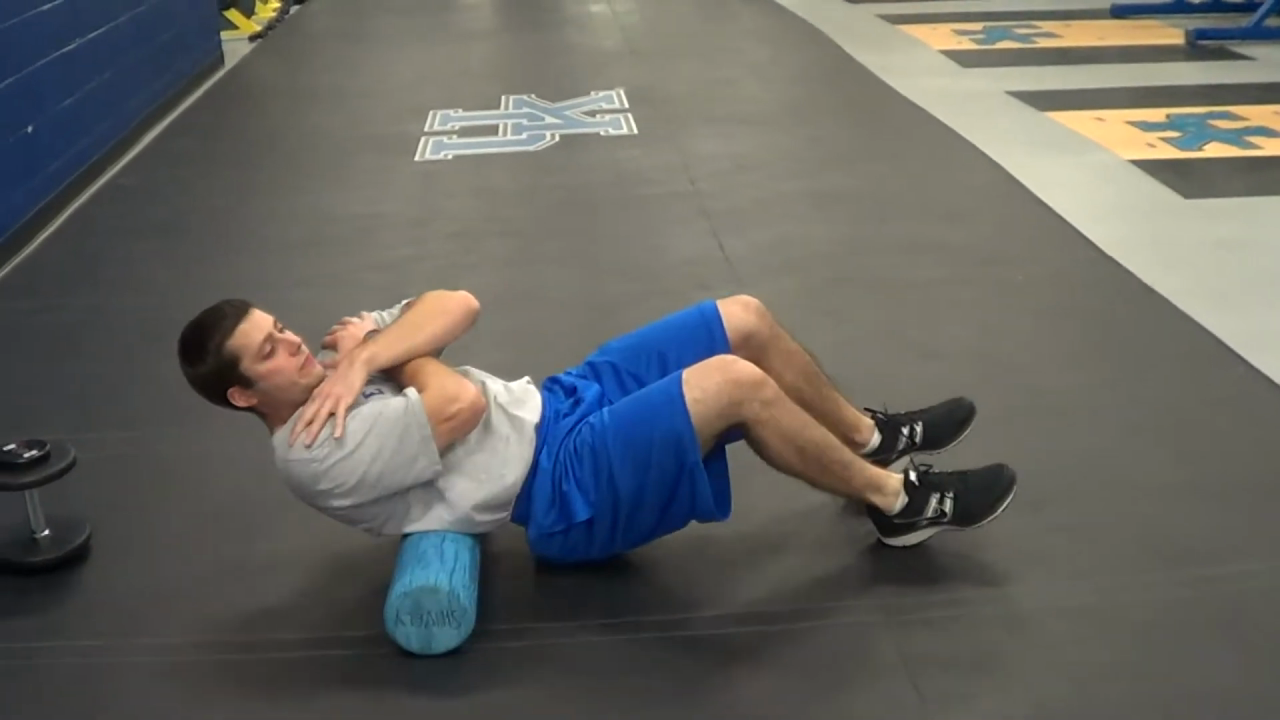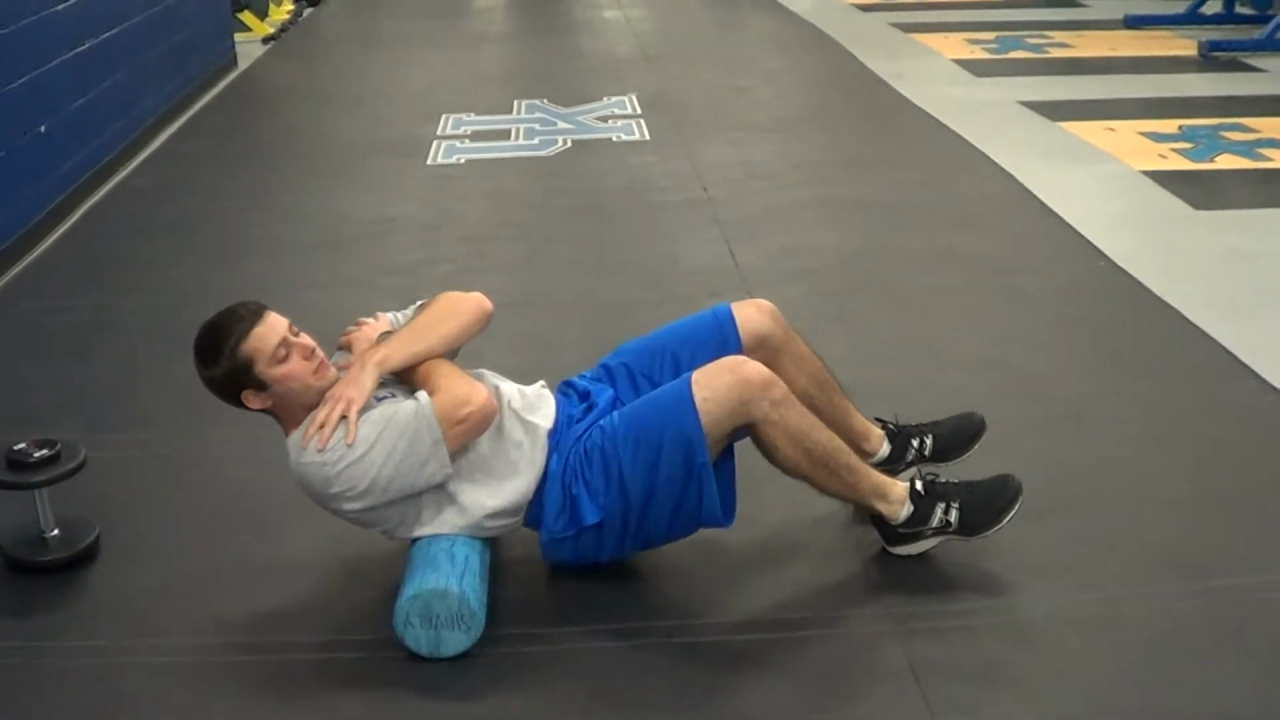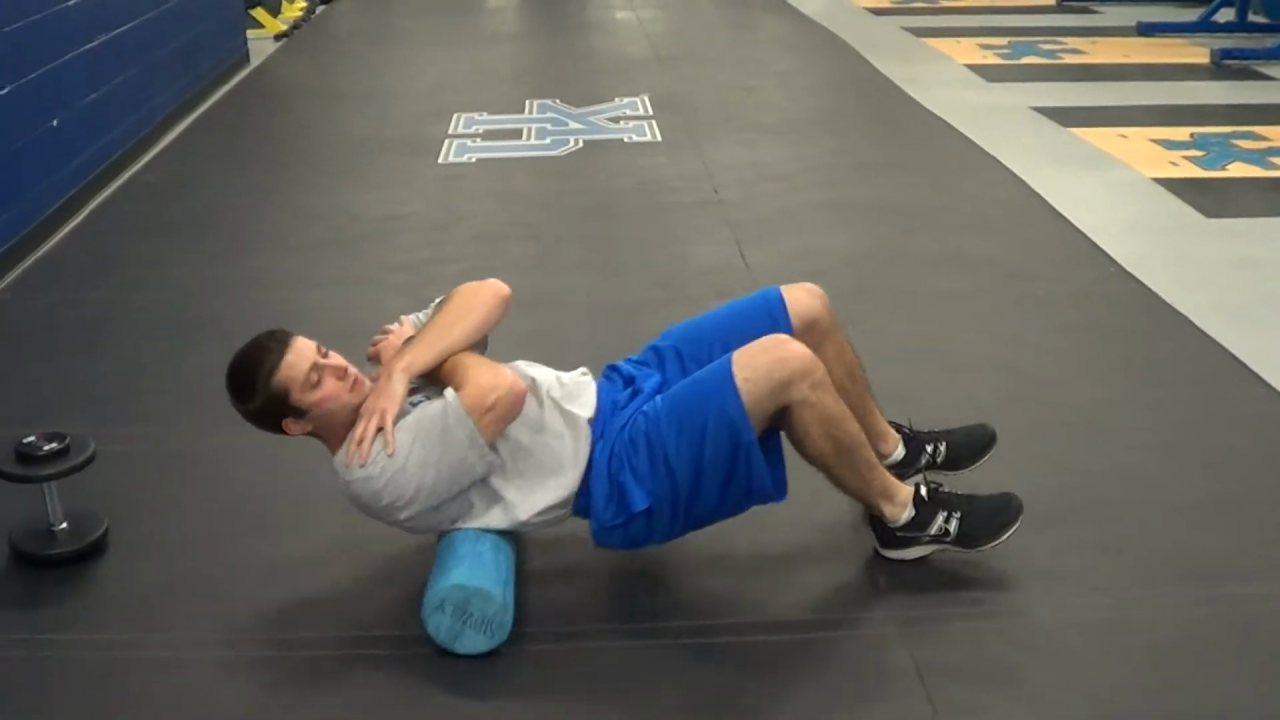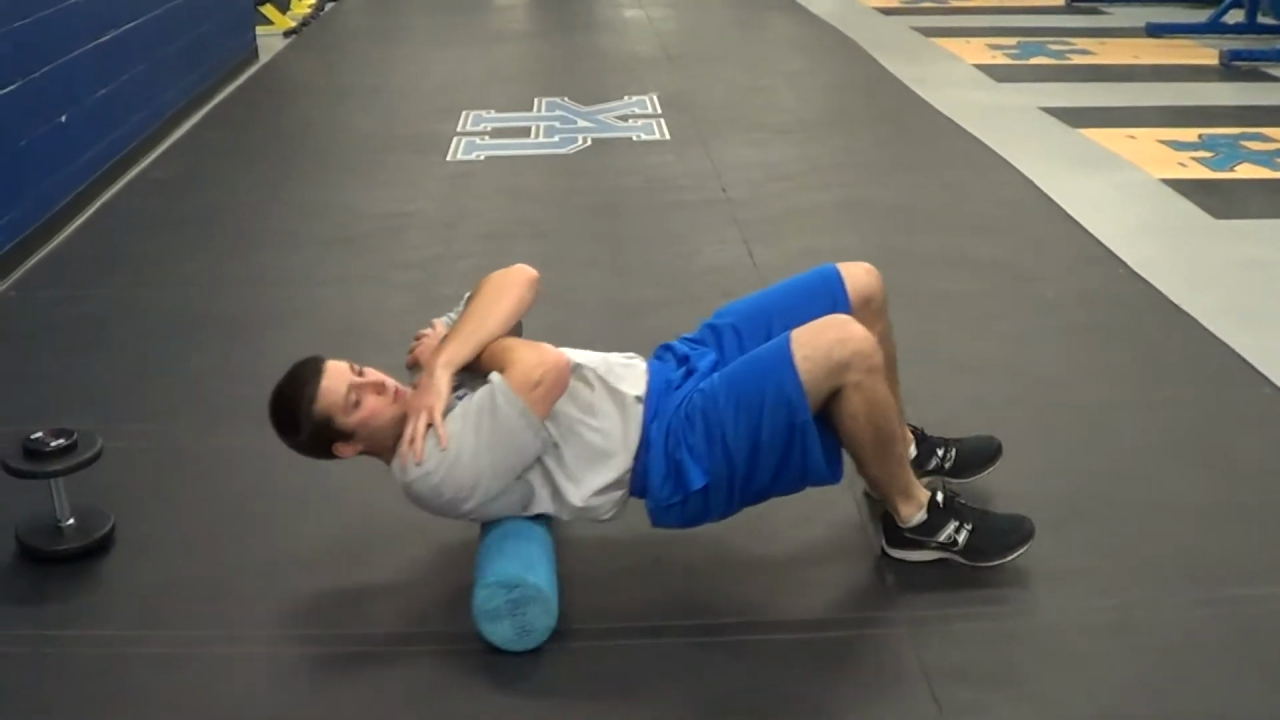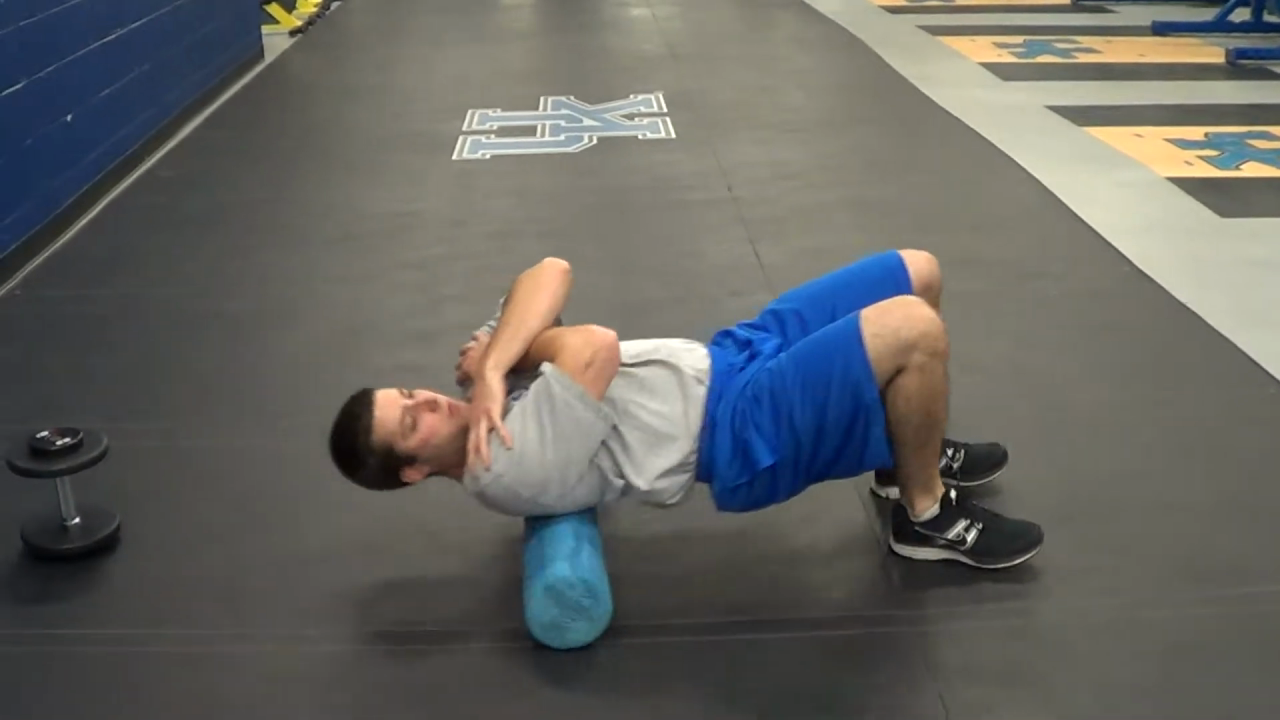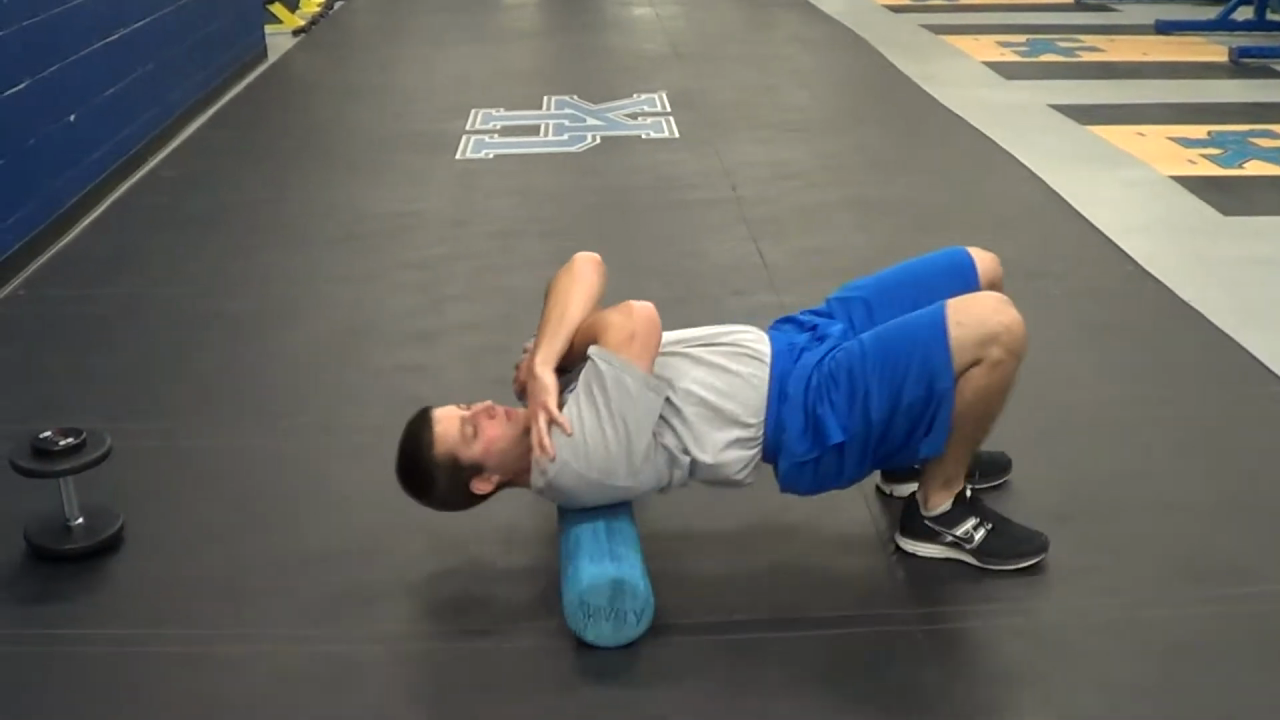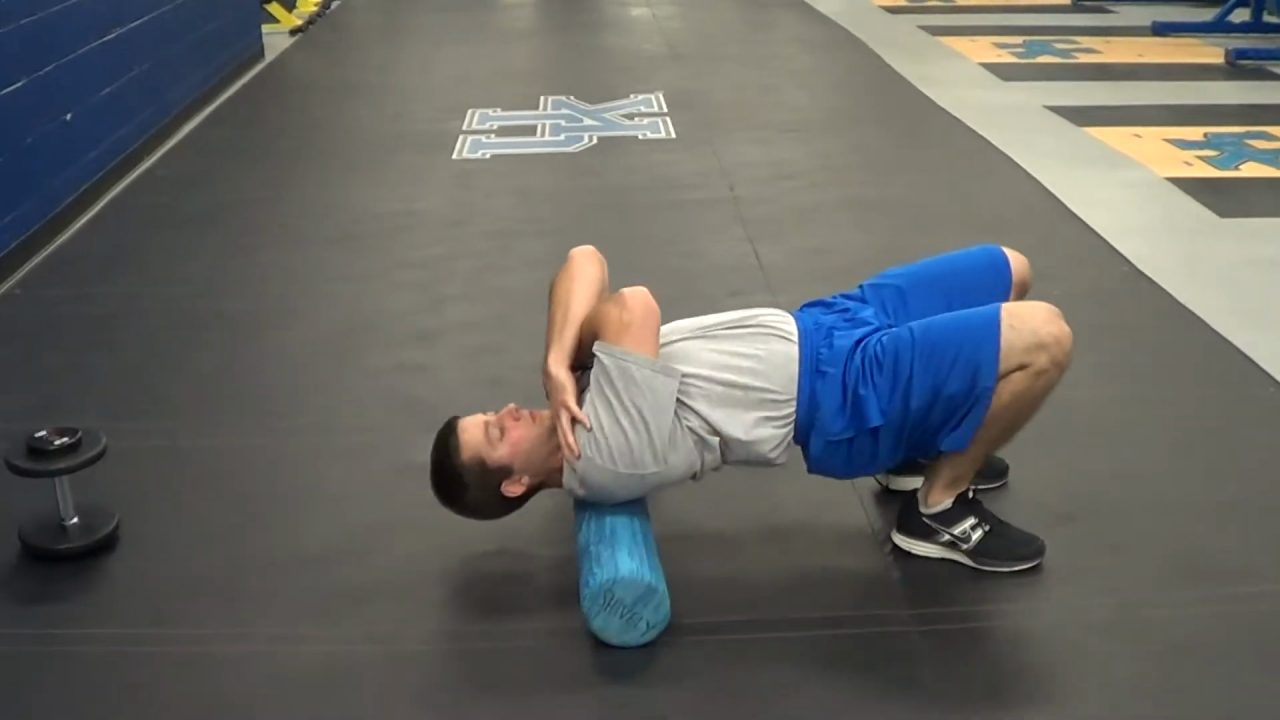
dt=0.2s
person 1, frame 1
left shoulder: (337, 367)
right shoulder: (315, 459)
left elbow: (460, 305)
right elbow: (461, 407)
left wrist: (365, 356)
right wrist: (391, 352)
left hip: (557, 405)
right hip: (563, 488)
left knee: (745, 320)
right knee: (739, 383)
left ankle: (871, 437)
right ankle: (899, 499)
person 1, frame 2
left shoulder: (347, 364)
right shoulder: (328, 462)
left elbow: (473, 306)
right elbow: (472, 408)
left wrist: (381, 357)
right wrist: (398, 355)
left hip: (571, 407)
right hip: (577, 491)
left knee: (760, 324)
right knee: (747, 380)
left ankle: (878, 447)
right ankle: (901, 509)
person 1, frame 3
left shoulder: (385, 380)
right shoulder: (378, 475)
left elbow: (491, 292)
right elbow: (502, 395)
left wrist: (403, 367)
right wrist: (428, 359)
left hip: (614, 395)
right hip: (625, 475)
left knee: (807, 308)
right knee: (789, 362)
left ankle: (889, 449)
right ankle: (904, 516)
person 1, frame 4
left shoulder: (433, 380)
right shoulder: (438, 471)
left elbow: (520, 278)
right elbow: (546, 371)
left wrist: (446, 361)
right wrist: (477, 346)
left hip: (666, 376)
right hip: (681, 452)
left knee: (859, 286)
right knee: (851, 343)
left ankle: (902, 450)
right ankle: (916, 519)
person 1, frame 5
left shoulder: (488, 398)
right shoulder: (511, 474)
left elbow: (552, 270)
right elbow: (597, 352)
left wrist: (494, 364)
right wrist: (508, 357)
left hip: (726, 363)
right hip: (742, 434)
left knee: (921, 274)
right knee: (915, 328)
left ankle: (907, 454)
right ankle: (928, 516)
person 1, frame 6
left shoulder: (543, 408)
right shoulder: (578, 466)
left elbow: (586, 263)
right elbow: (638, 323)
left wrist: (544, 359)
right wrist: (559, 353)
left hip: (792, 347)
right hip: (809, 409)
left knee: (982, 272)
right knee: (998, 326)
left ankle: (917, 456)
right ankle: (938, 511)
person 1, frame 7
left shoulder: (575, 404)
right shoulder: (604, 462)
left elbow: (584, 258)
right elbow: (635, 307)
left wrist: (557, 360)
right wrist: (575, 350)
right hip: (838, 393)
left knee: (1010, 271)
right knee: (1045, 336)
left ankle: (919, 453)
right ankle: (938, 510)
